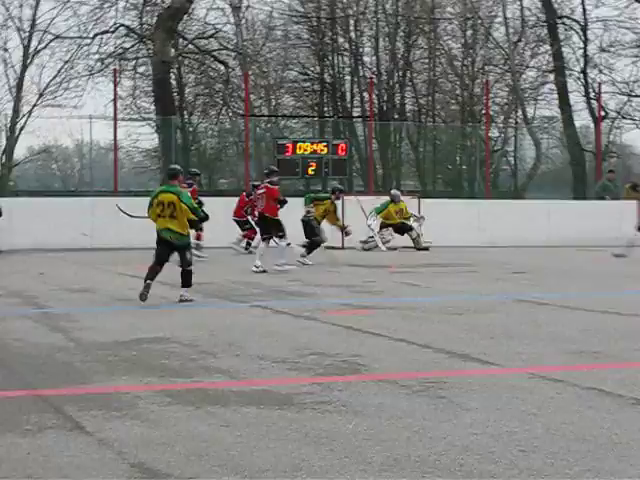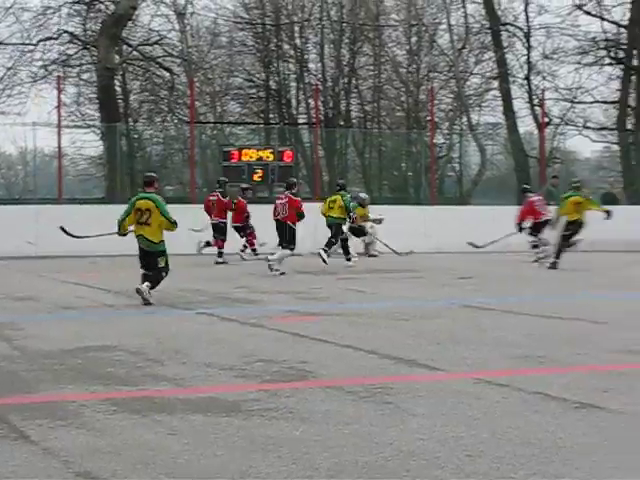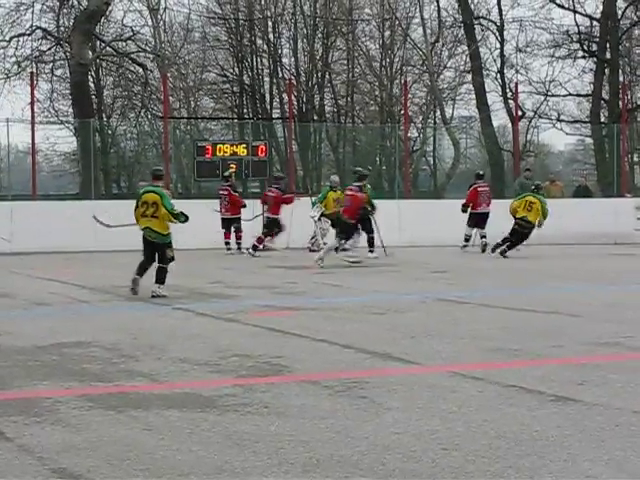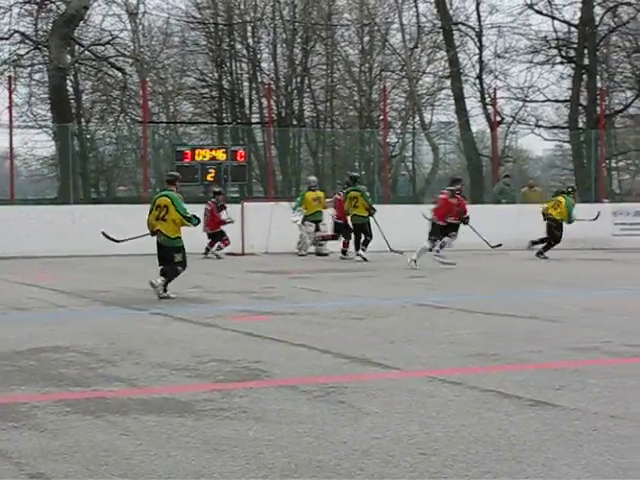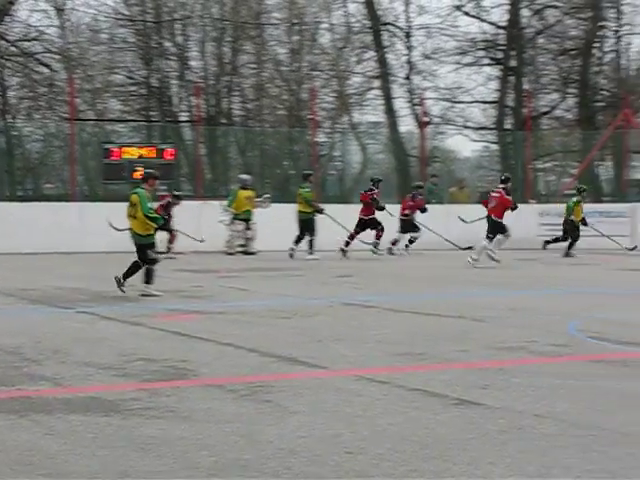
dt=0.5s
person 1, frame 1
left shoulder: (158, 192)
right shoulder: (181, 193)
left elbow: (152, 214)
right elbow: (191, 208)
right wrist: (202, 216)
left hip: (163, 234)
right hip: (180, 234)
left knee: (158, 262)
right knee: (186, 264)
left ankle: (148, 283)
right ankle: (184, 293)
person 1, frame 2
left shoulder: (136, 200)
right shoulder: (157, 200)
left elbow: (125, 219)
right elbow: (168, 222)
left wrist: (122, 231)
right wrist: (173, 225)
left hip: (141, 240)
right hip: (155, 242)
left knee: (147, 269)
right knee: (162, 271)
left ankle: (146, 295)
right ankle: (144, 287)
person 1, frame 3
left shoulder: (143, 192)
right shoulder: (163, 193)
left elbow: (137, 213)
right elbow: (170, 213)
left wrist: (142, 222)
right wrist: (182, 218)
left hip: (147, 233)
right hip: (161, 233)
left knee: (148, 259)
right knee: (163, 262)
left ankle: (137, 277)
right ankle: (157, 289)
person 1, frame 4
left shoulder: (158, 197)
right shoulder: (175, 197)
left elbow: (151, 218)
right elbow: (183, 217)
left wrist: (153, 230)
right wrist: (195, 220)
left hip: (161, 237)
right hip: (172, 237)
left knee: (165, 264)
right knee: (180, 265)
left ankle: (163, 291)
right ankle: (159, 282)
person 1, frame 5
left shoulder: (136, 193)
right shoulder: (144, 195)
left elbow: (131, 213)
right elbow: (148, 215)
right wrist: (161, 220)
left hip: (137, 232)
right hip: (144, 234)
left knee: (142, 260)
right knee: (151, 261)
left ankle: (122, 278)
right ankle: (147, 288)
